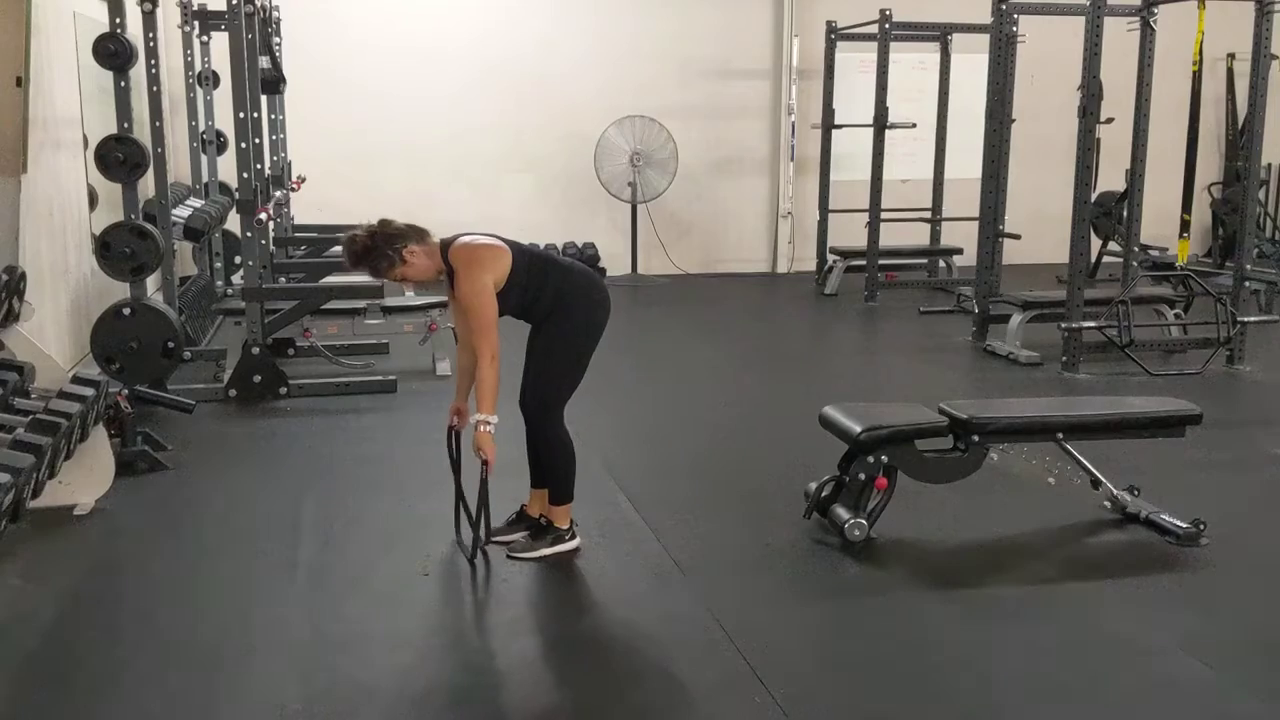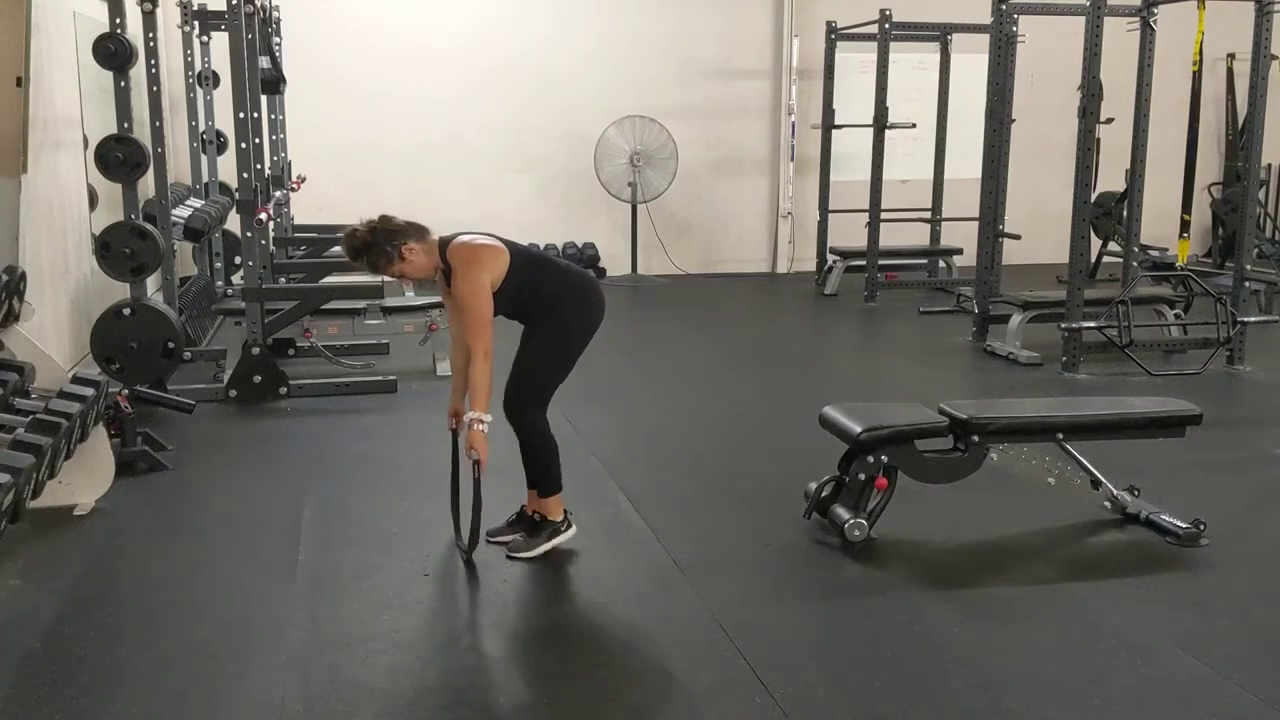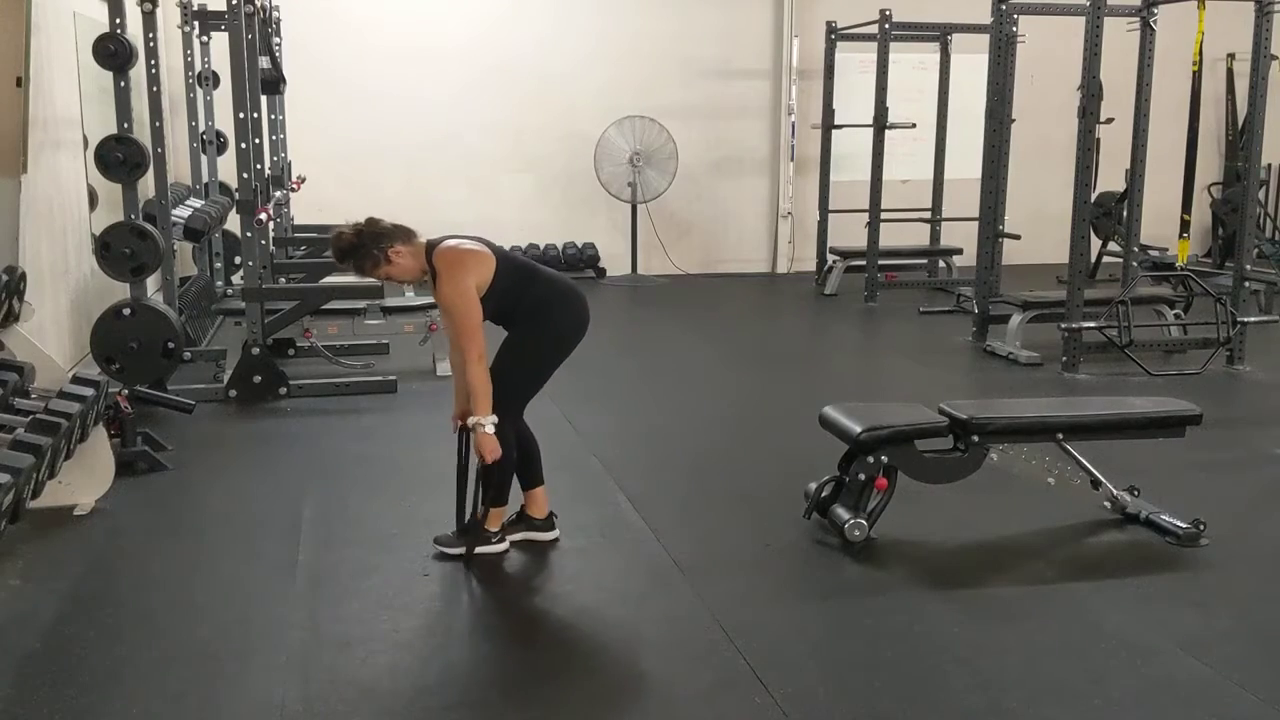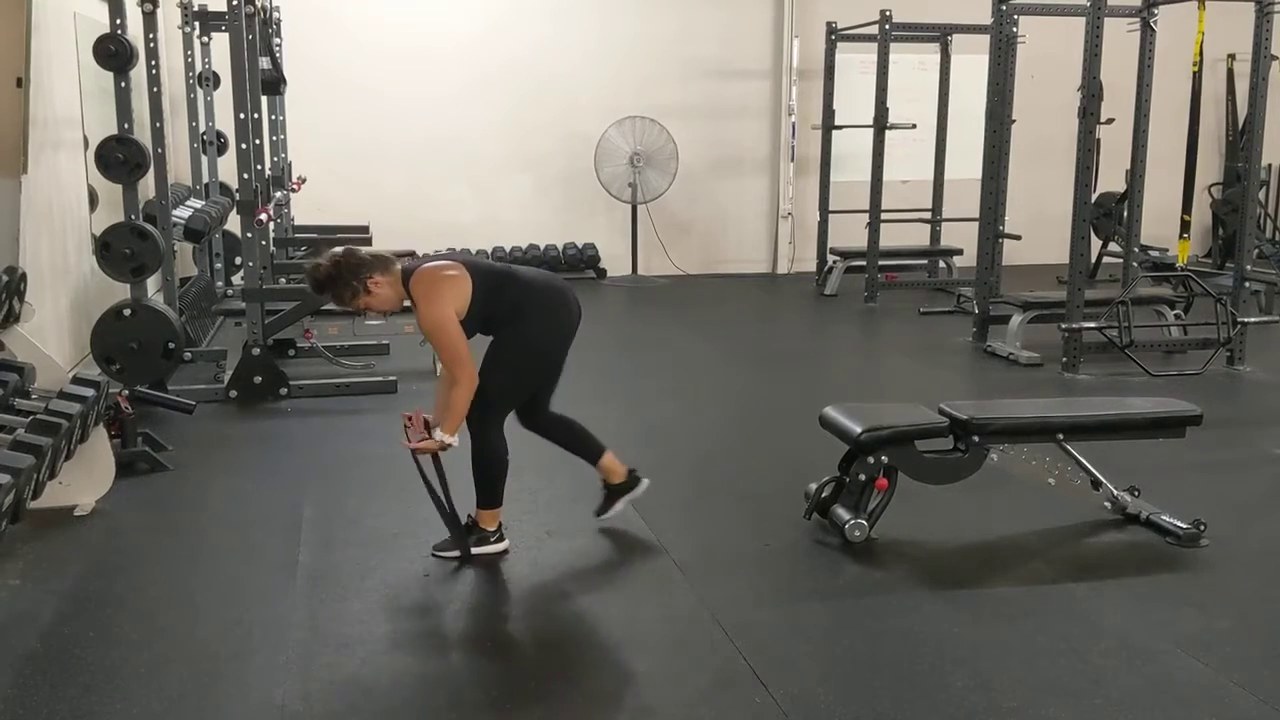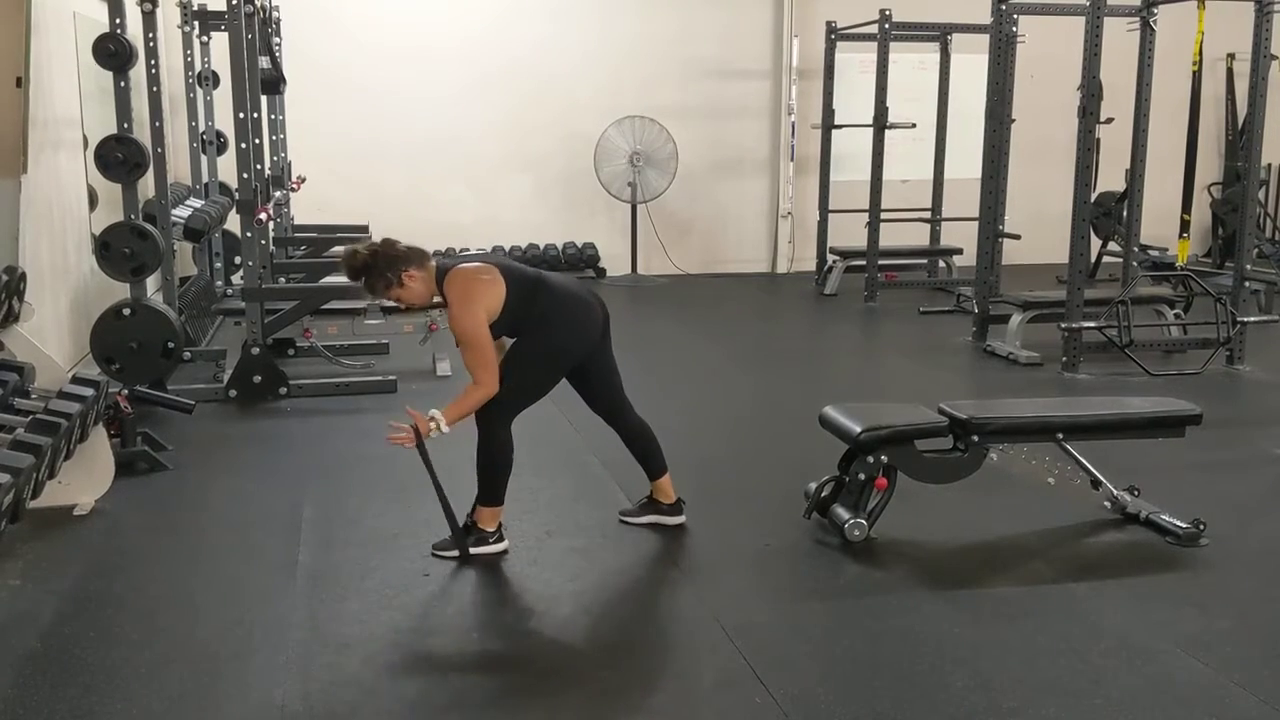
dt=0.5s
person 1, frame 1
left shoulder: (469, 266)
right shoulder: (451, 265)
left elbow: (488, 354)
right elbow: (468, 344)
left wrist: (484, 425)
right wrist: (461, 399)
left hip: (580, 306)
right hip: (557, 311)
left knee: (544, 412)
right knee: (532, 407)
left ankle: (561, 528)
right ankle: (536, 512)
person 1, frame 2
left shoulder: (467, 266)
right shoulder: (447, 266)
left elbow: (481, 353)
right elbow: (461, 343)
left wrist: (477, 423)
right wrist: (457, 400)
left hip: (574, 306)
right hip: (552, 309)
left knee: (521, 406)
right knee: (524, 406)
left ankle: (555, 519)
right ankle: (535, 512)
person 1, frame 3
left shoulder: (451, 271)
right shoulder: (438, 261)
left elbow: (476, 357)
right elbow: (459, 346)
left wrist: (483, 425)
right wrist: (463, 404)
left hip: (556, 315)
right hip: (551, 313)
left knee: (497, 415)
right knee: (504, 411)
left ankle: (491, 530)
right ankle: (538, 516)
person 1, frame 4
left shoulder: (431, 299)
right shoulder: (422, 276)
left elbow: (466, 378)
right elbow: (455, 363)
left wrist: (444, 436)
right wrist: (437, 417)
left hip: (543, 317)
right hip: (557, 305)
left knee: (485, 419)
right knee: (533, 413)
left ankle: (488, 530)
right ankle: (621, 479)
person 1, frame 5
left shoulder: (462, 299)
right shoulder: (454, 275)
left elbow: (486, 384)
right elbow: (493, 342)
left wrist: (434, 423)
left hip: (563, 327)
right hip: (585, 310)
left knee: (493, 416)
right knee: (615, 409)
left ankle: (487, 530)
right ankle: (666, 501)
